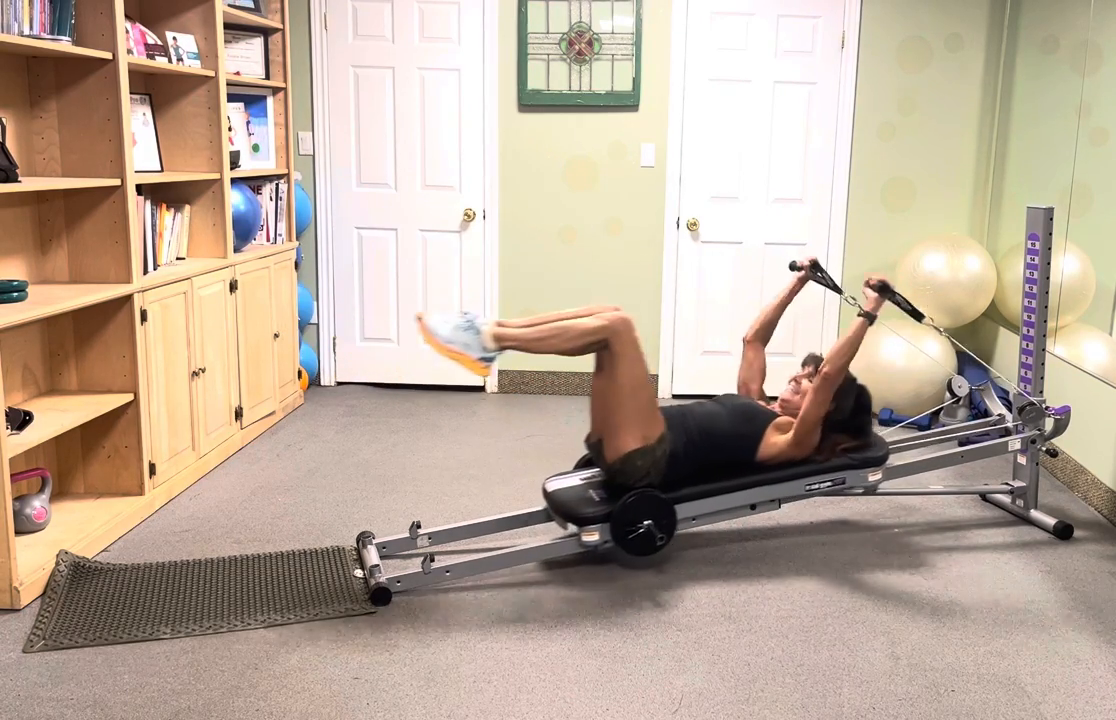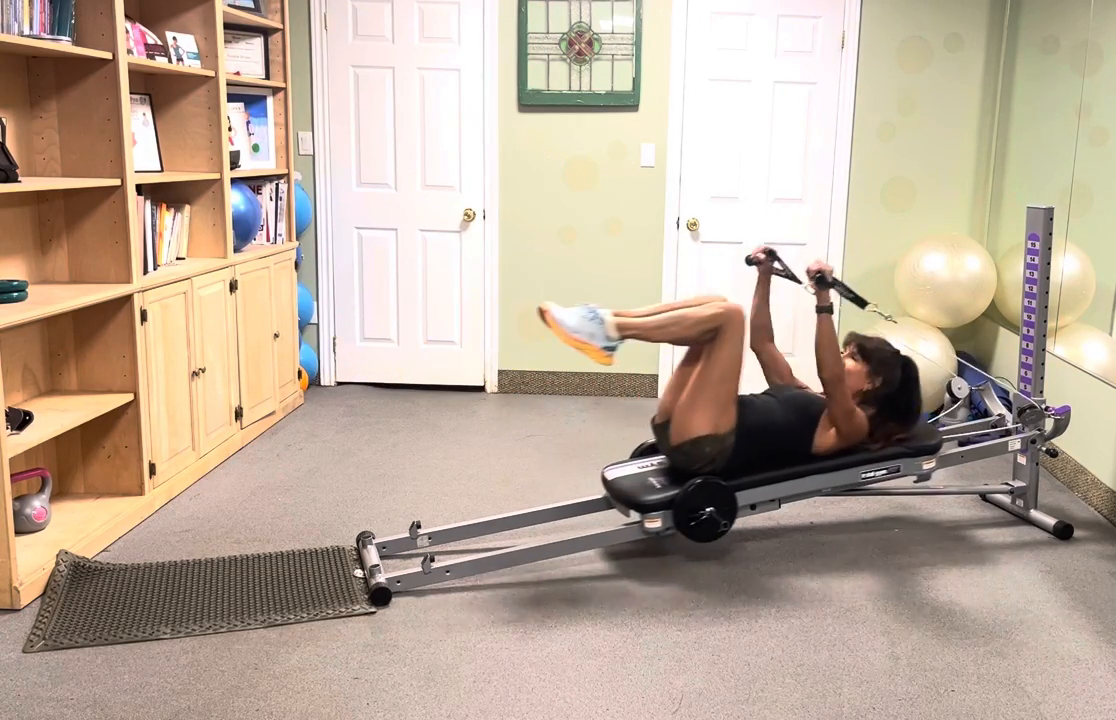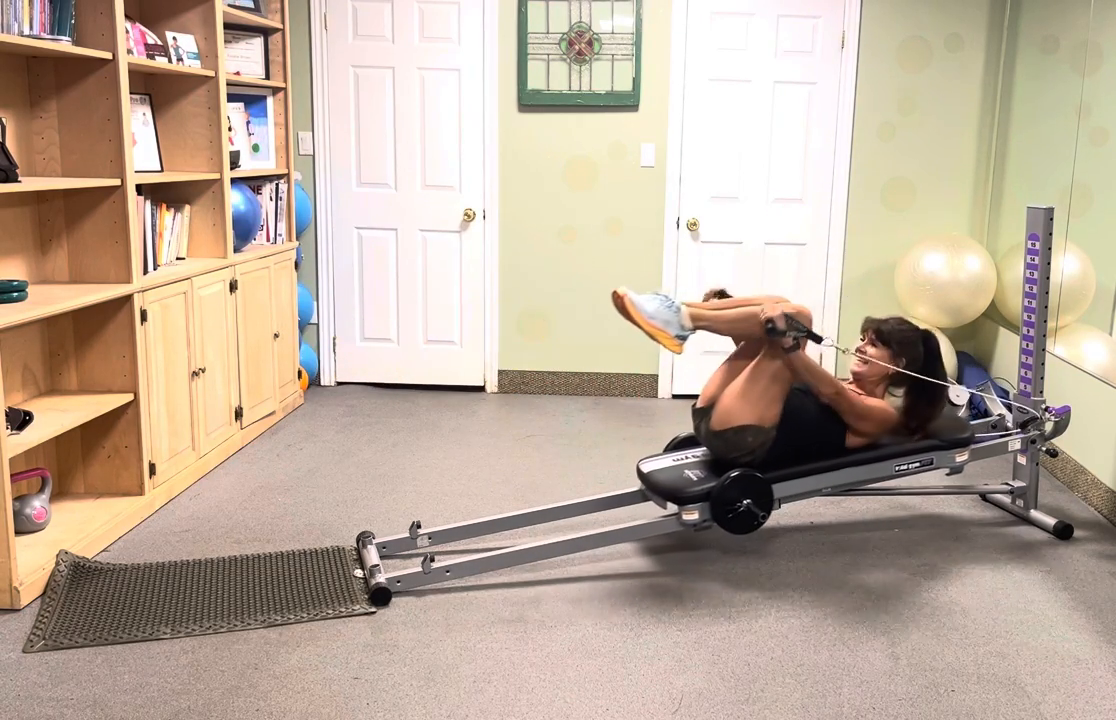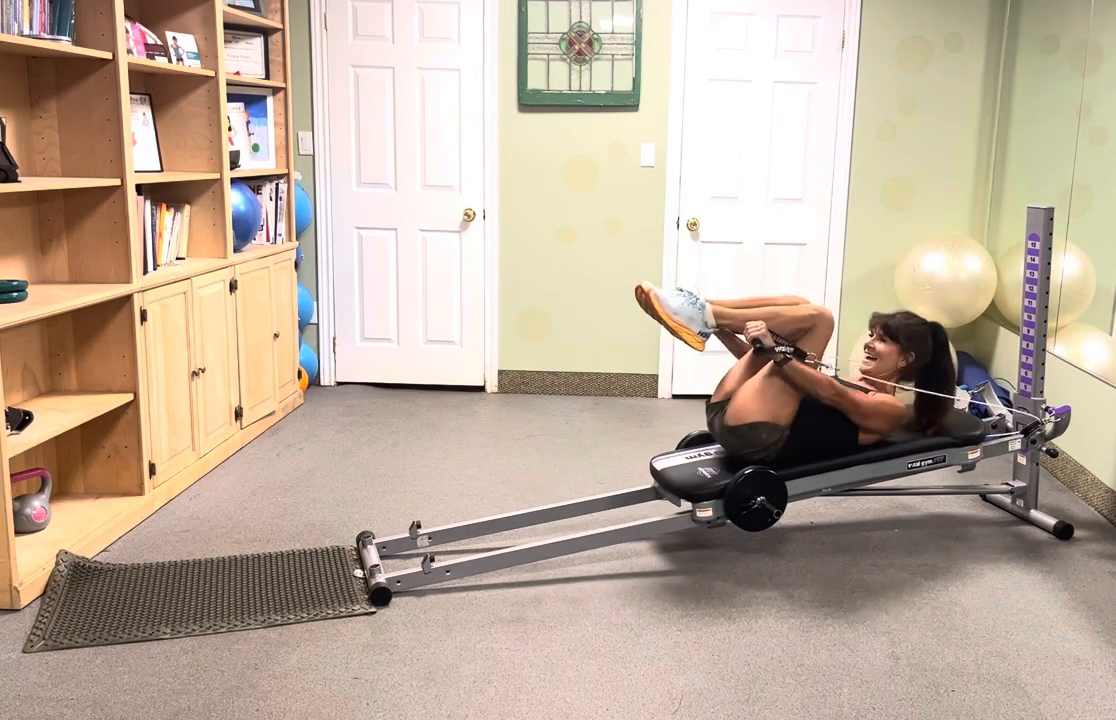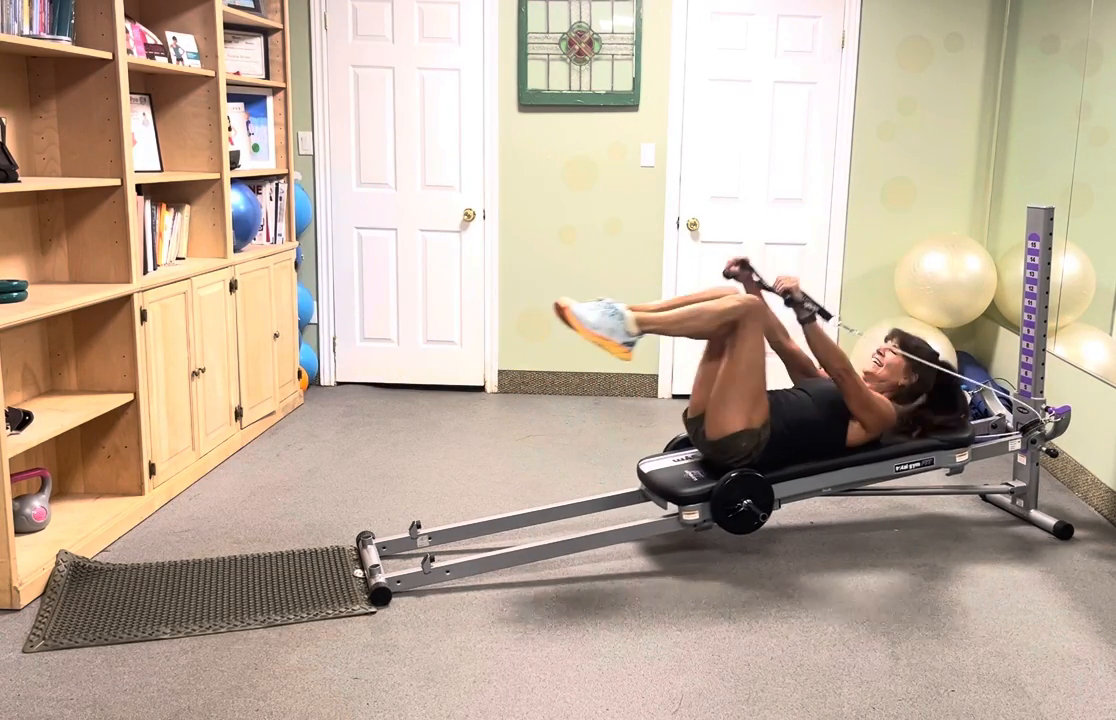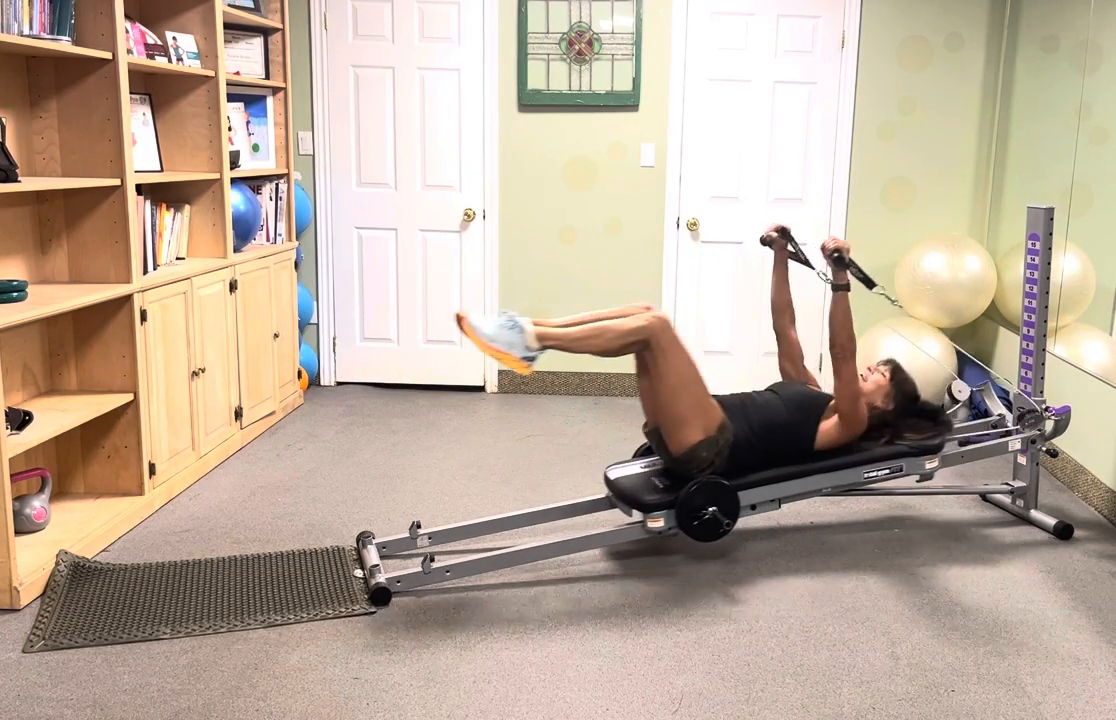
dt=0.3s
person 1, frame 1
left shoulder: (796, 441)
right shoulder: (757, 407)
left elbow: (831, 378)
right elbow: (754, 338)
left wrist: (867, 316)
left hip: (645, 459)
right hip: (622, 446)
left knee: (616, 325)
right knee: (607, 316)
left ankle: (489, 340)
right ankle: (487, 333)
person 1, frame 2
left shoulder: (851, 425)
right shoulder: (805, 396)
left elbow: (833, 376)
right elbow: (761, 340)
left wrist: (823, 304)
right wrist: (763, 278)
left hip: (705, 449)
right hip: (676, 432)
left knee: (728, 314)
right knee: (716, 311)
left ankle: (612, 329)
right ankle: (609, 324)
person 1, frame 3
left shoulder: (881, 416)
right shoulder: (840, 397)
left elbow: (828, 392)
left wrist: (787, 342)
left hip: (743, 438)
right hip: (714, 420)
left knee: (791, 317)
right knee: (776, 309)
left ankle: (683, 320)
right ankle: (683, 316)
person 1, frame 4
left shoulder: (890, 410)
right shoulder: (849, 386)
left elbow: (830, 393)
left wrist: (775, 351)
right wrist: (721, 329)
left hip: (756, 435)
right hip: (727, 417)
left knee: (818, 318)
right knee: (797, 309)
left ankle: (707, 316)
right ankle: (703, 316)
person 1, frame 5
left shoulder: (881, 416)
right shoulder: (834, 388)
left elbow: (842, 371)
right elbow: (782, 343)
left wrist: (804, 315)
right wrist: (752, 284)
left hip: (742, 443)
right hip: (709, 425)
left knee: (746, 308)
right knee: (734, 300)
left ankle: (629, 325)
right ankle: (627, 319)
person 1, frame 6
left shoulder: (849, 424)
right shoulder: (809, 393)
left elbow: (844, 353)
right elbow: (783, 325)
left wrist: (839, 278)
right wrist: (780, 257)
left hip: (710, 449)
right hip: (682, 436)
left knee: (654, 324)
right knee: (641, 313)
left ankle: (530, 341)
right ankle: (530, 333)
